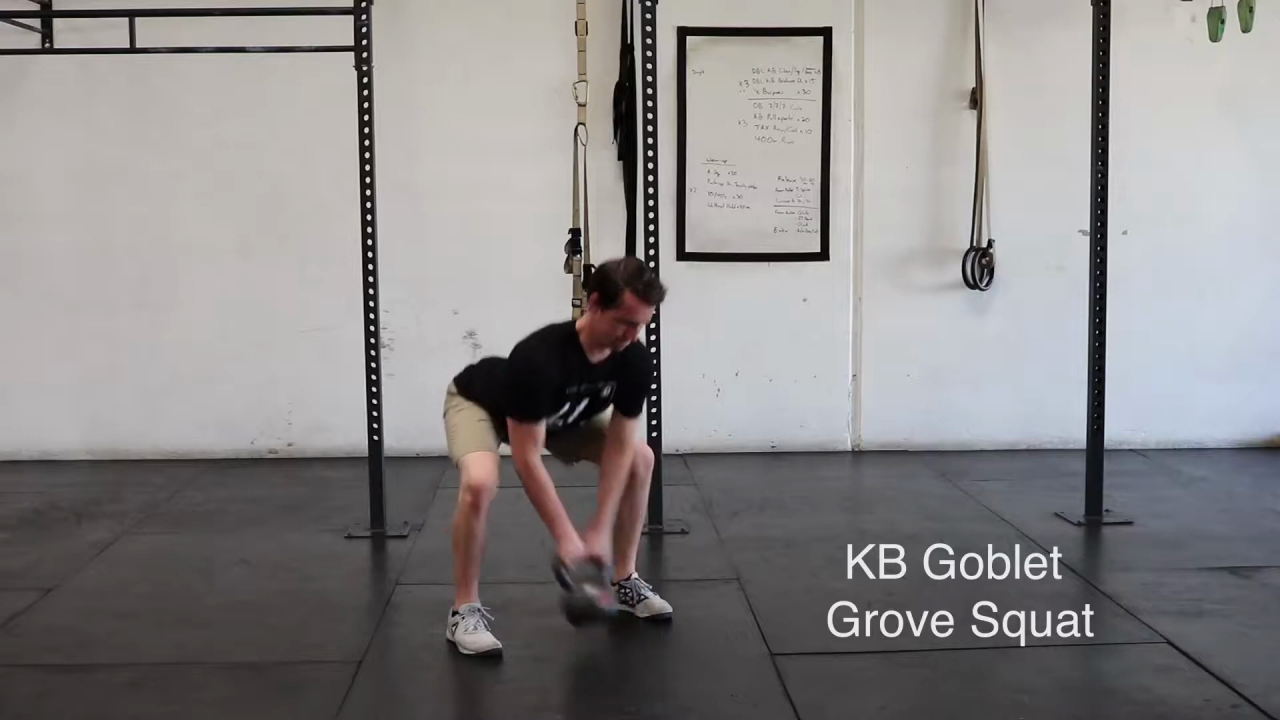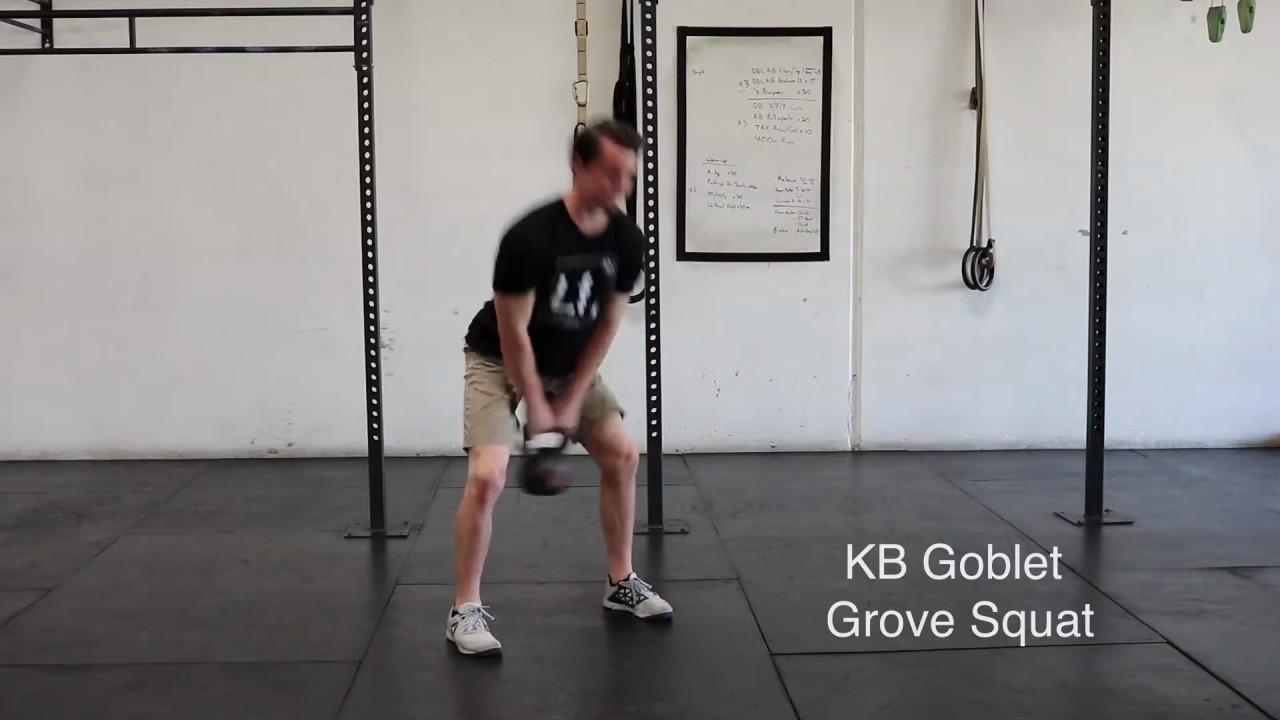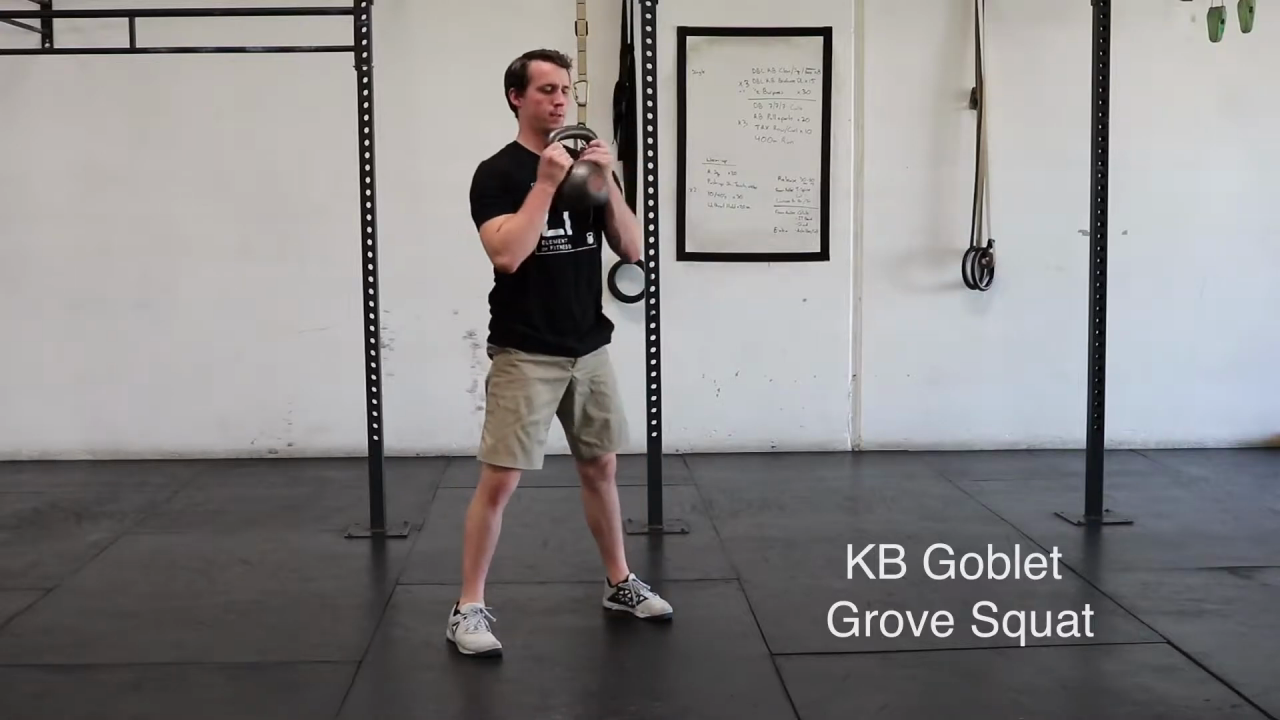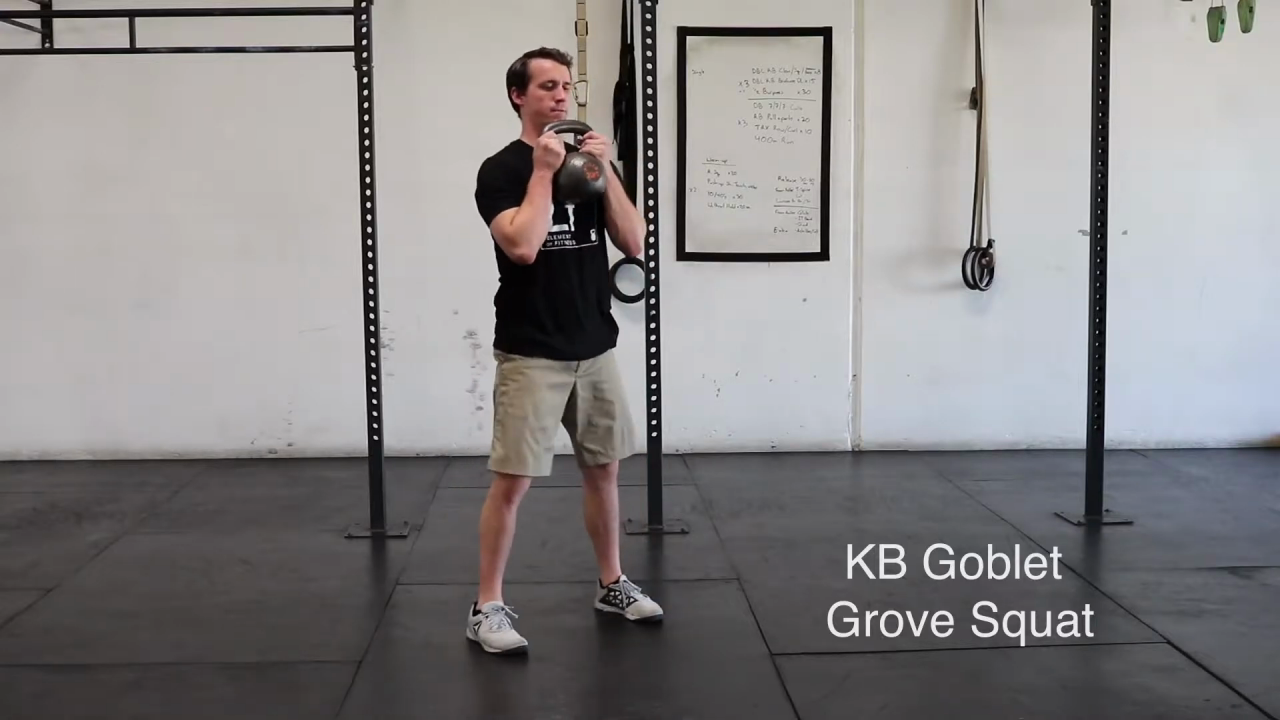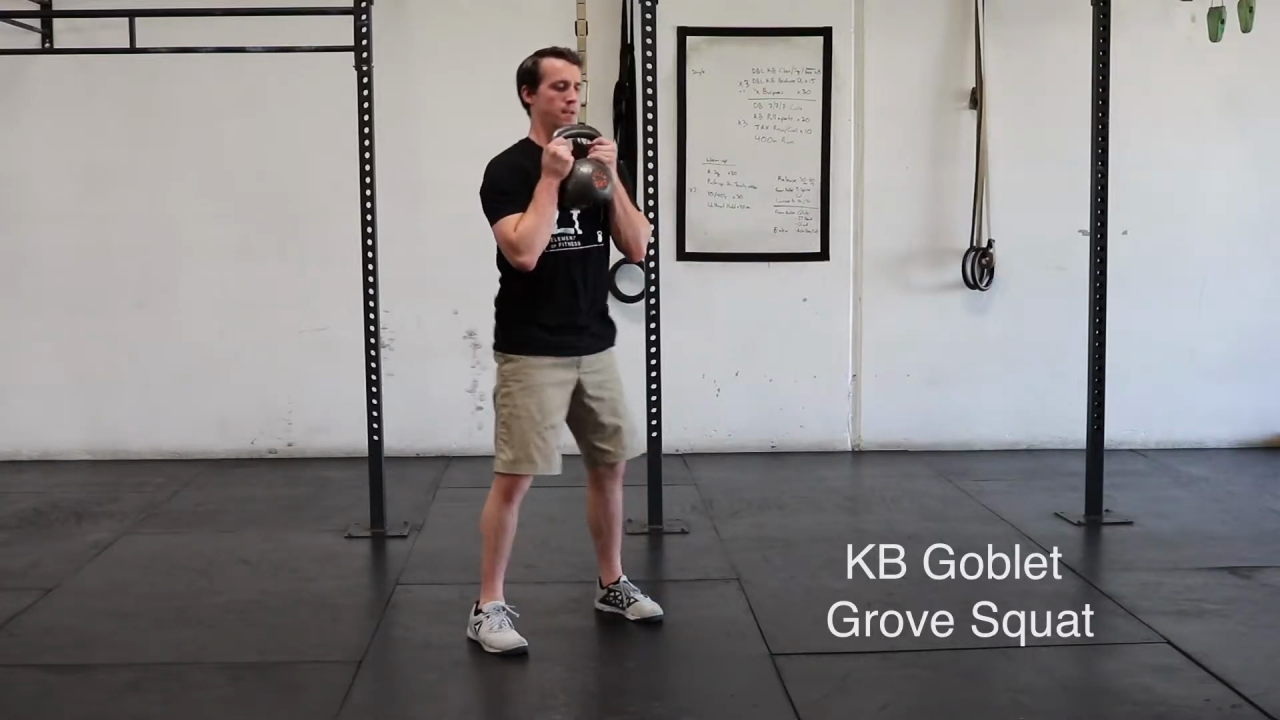
dt=0.7s
person 1, frame 1
left shoulder: (635, 362)
right shoulder: (539, 357)
left elbow: (621, 448)
right elbow: (527, 461)
left wrist: (599, 531)
right wrist: (564, 536)
right hip: (478, 403)
left knee: (642, 459)
right knee: (480, 484)
left ankle: (624, 580)
right ankle: (466, 610)
person 1, frame 2
left shoulder: (625, 239)
right shoulder: (531, 238)
left elbow: (606, 325)
right elbow: (514, 335)
left wrist: (573, 402)
right wrist: (534, 406)
left hip: (567, 361)
right hip: (498, 359)
left knee: (623, 457)
right knee: (487, 477)
left ankle: (621, 583)
right ankle: (465, 608)
person 1, frame 3
left shoulder: (585, 164)
right shoulder: (497, 172)
left elbow: (631, 250)
right elbow: (507, 255)
left wrist: (607, 183)
right wrist: (545, 183)
left hip: (589, 348)
right hip: (524, 355)
left knee: (601, 469)
right knee: (499, 481)
left ankle: (619, 583)
right ankle: (469, 608)
person 1, frame 4
left shoulder: (594, 162)
right shoulder: (502, 170)
left elbow: (634, 243)
right elbow: (522, 246)
left wrist: (604, 171)
right wrist: (543, 171)
left hip: (594, 349)
right hip: (530, 355)
left knee: (603, 470)
right knee: (511, 483)
left ankle: (612, 585)
right ankle: (487, 607)
person 1, frame 5
left shoulder: (598, 161)
right shoulder: (509, 168)
left elbow: (637, 248)
right elbow: (523, 253)
left wrist: (610, 177)
right wrist: (550, 178)
left hip: (594, 348)
right hip: (532, 353)
left knee: (609, 469)
right knee: (514, 480)
left ankle: (611, 584)
right ankle: (488, 606)
